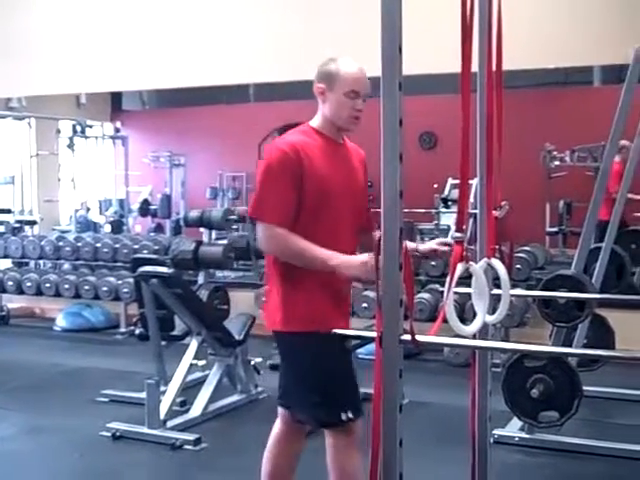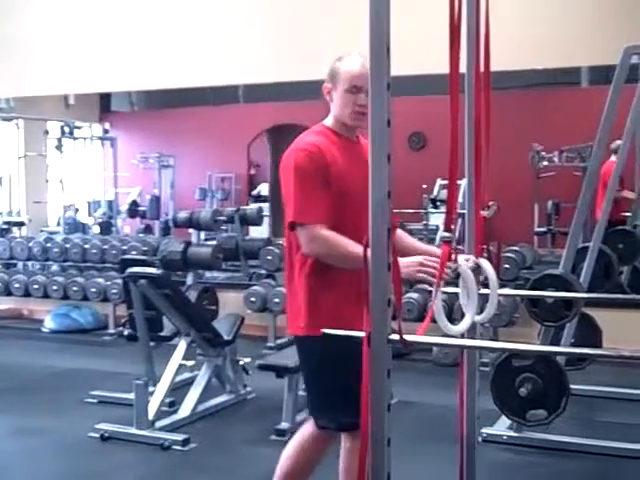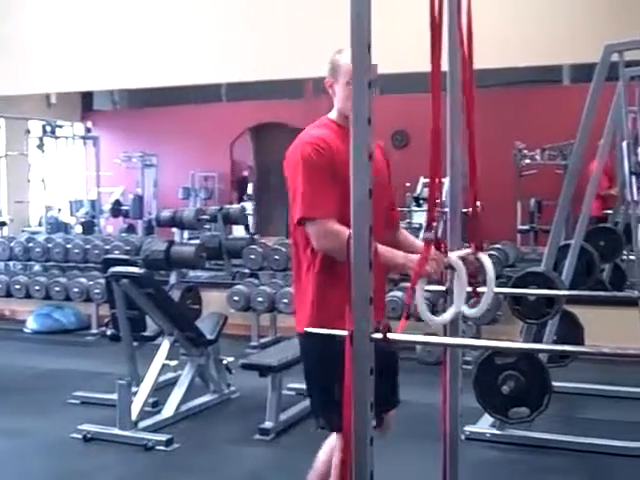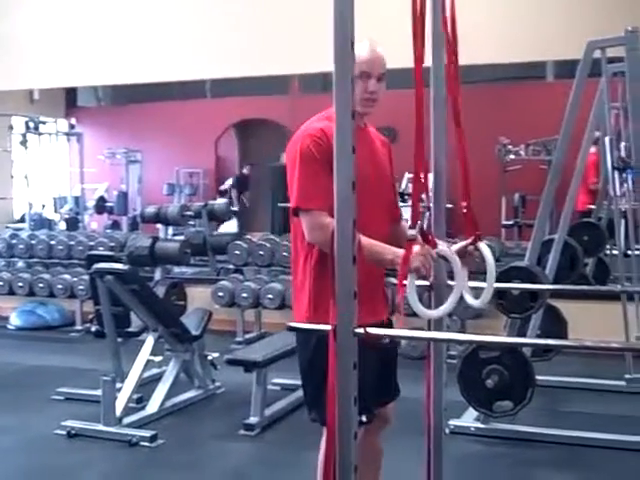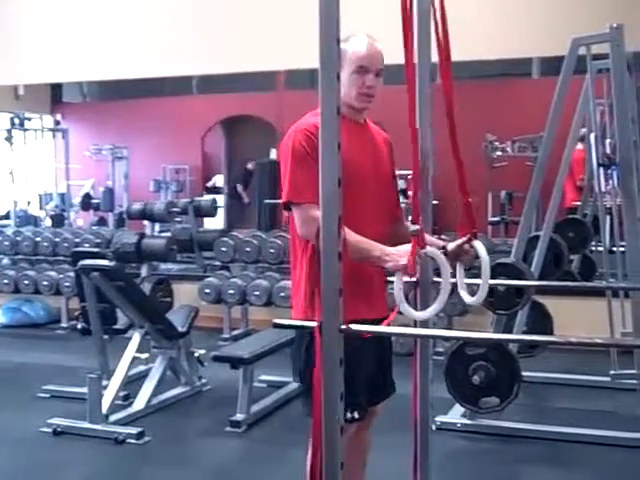
dt=0.2s
person 1, frame 1
left shoulder: (354, 157)
right shoulder: (287, 152)
left elbow: (363, 232)
right elbow: (269, 236)
left wrist: (413, 249)
right wrist: (342, 264)
left hip: (326, 312)
right hip: (303, 314)
left knee: (294, 419)
right knee: (343, 426)
person 1, frame 2
left shoulder: (370, 155)
right shoulder: (307, 153)
right elbow: (313, 240)
left wrist: (434, 253)
right wrist: (393, 266)
left hip: (352, 312)
right hip: (327, 316)
left knee: (326, 425)
right knee: (357, 429)
person 1, frame 3
left shoulder: (374, 151)
right shoulder: (312, 147)
right elbow: (324, 235)
left wrist: (434, 253)
right wrist: (402, 262)
left hip: (366, 311)
right hip: (330, 315)
left knee: (378, 420)
person 1, frame 4
left shoulder: (379, 143)
right shoulder: (313, 139)
right elbow: (317, 228)
left wrist: (433, 248)
right wrist: (394, 257)
left hip: (373, 307)
right hip: (329, 310)
left knee: (377, 415)
person 1, frame 5
left shoulder: (381, 140)
right shoulder: (308, 135)
right elbow: (309, 223)
left wrist: (439, 247)
right wrist: (382, 255)
left hip: (371, 303)
left knee: (364, 415)
right knee: (337, 421)
